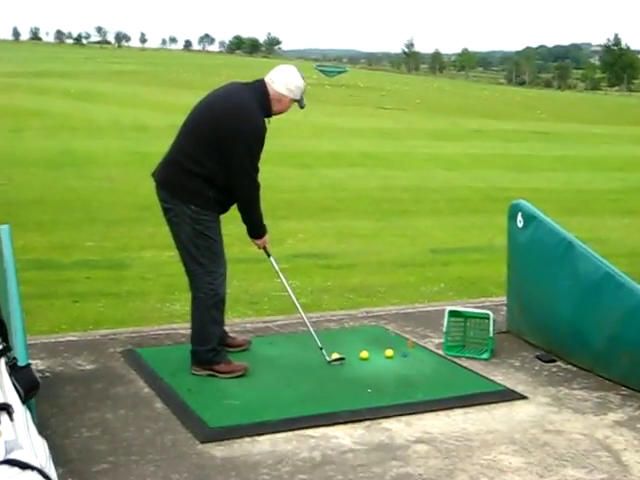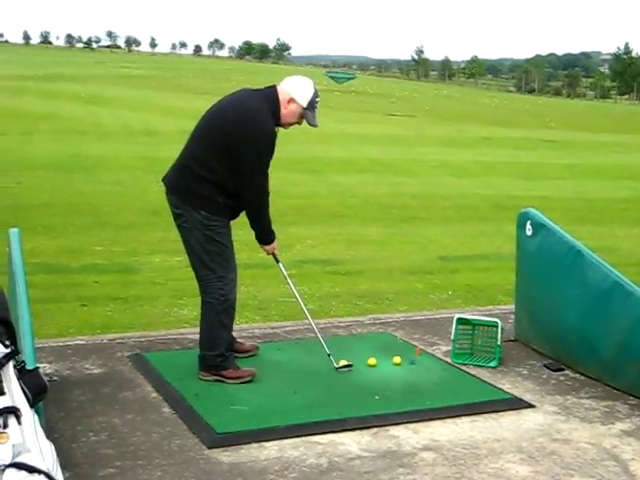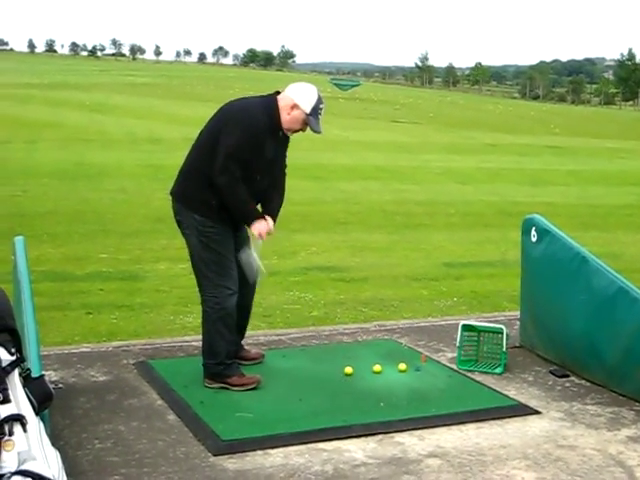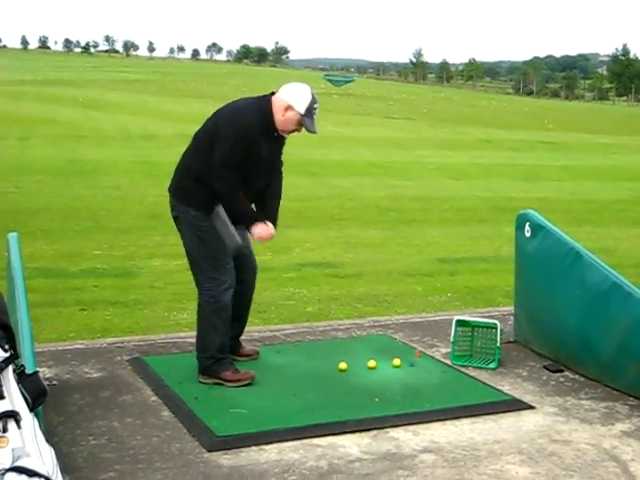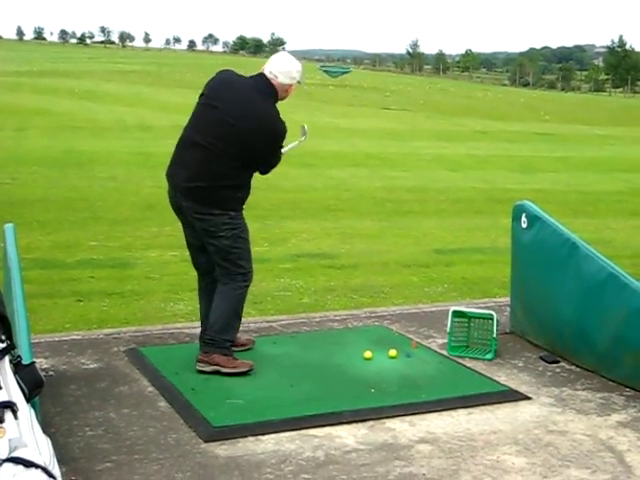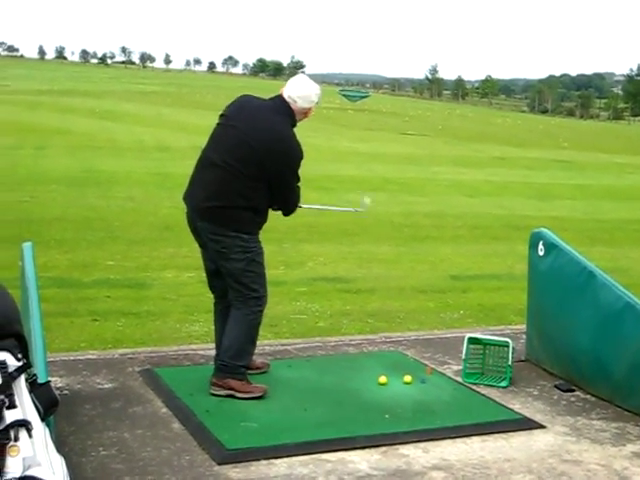
dt=0.4s
person 1, frame 1
left shoulder: (239, 95)
right shoulder: (247, 119)
right elbow: (244, 180)
right wrist: (257, 230)
left hip: (185, 186)
right hip: (189, 196)
left knee: (211, 270)
right knee: (209, 275)
left ankle: (214, 335)
right ankle: (206, 357)
person 1, frame 2
left shoulder: (253, 104)
right shoulder: (257, 123)
left elbow: (252, 180)
right elbow: (252, 186)
left wrist: (263, 229)
right wrist: (265, 235)
left hip: (196, 193)
right hip: (198, 201)
left knee: (221, 275)
right knee: (219, 280)
left ankle: (222, 340)
right ankle: (214, 362)
person 1, frame 3
left shoulder: (275, 129)
right shoulder: (246, 118)
left elbow: (275, 177)
right elbow: (225, 173)
left wrist: (269, 217)
right wrist: (252, 218)
left hip: (224, 209)
right hip: (201, 209)
left knee: (243, 277)
right knee: (221, 288)
left ankle: (231, 347)
right ankle: (219, 369)
person 1, frame 4
left shoulder: (276, 132)
right shoulder: (240, 120)
left elbow: (272, 177)
right elbow: (222, 176)
left wrist: (268, 220)
right wrist: (252, 222)
left hip: (227, 208)
right hip: (198, 205)
left knee: (244, 273)
right knee: (218, 282)
left ankle: (228, 343)
right ankle: (213, 365)
person 1, frame 5
left shoulder: (224, 80)
right shoulder: (269, 123)
right elbow: (266, 164)
left hip: (182, 188)
right hip: (215, 202)
left knee: (210, 268)
right knee: (236, 274)
left ankle: (218, 334)
right ankle: (214, 350)
person 1, frame 6
left shoulder: (243, 104)
right shoulder: (285, 144)
right elbow: (287, 199)
right wrist: (288, 204)
left hip: (201, 209)
right hip: (231, 223)
left knee: (227, 292)
right knee: (250, 298)
left ankle: (234, 357)
right ankle: (227, 374)
